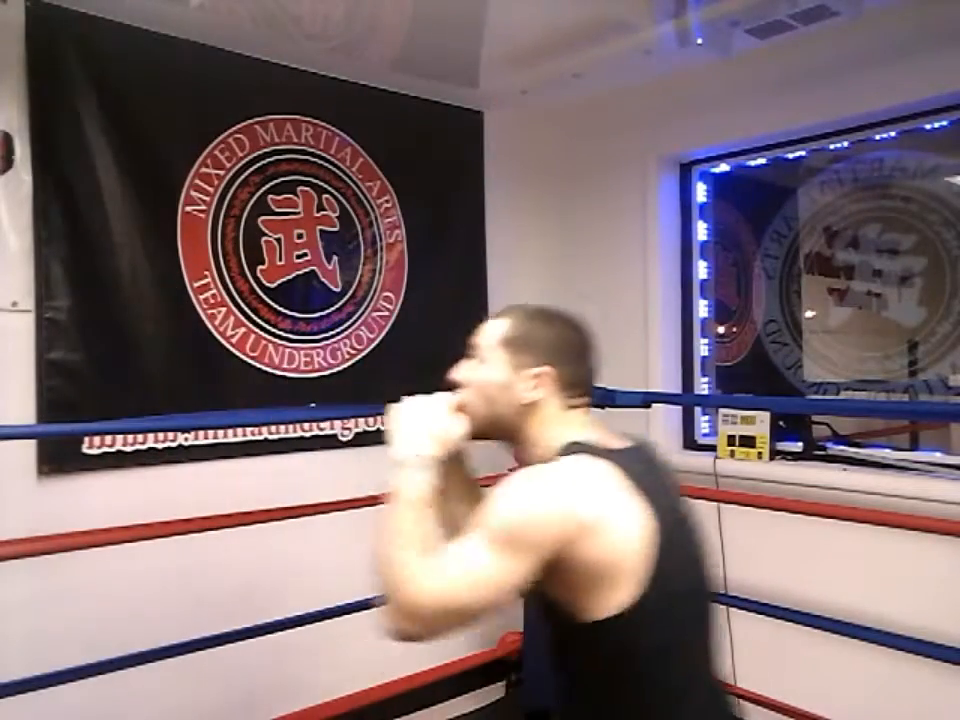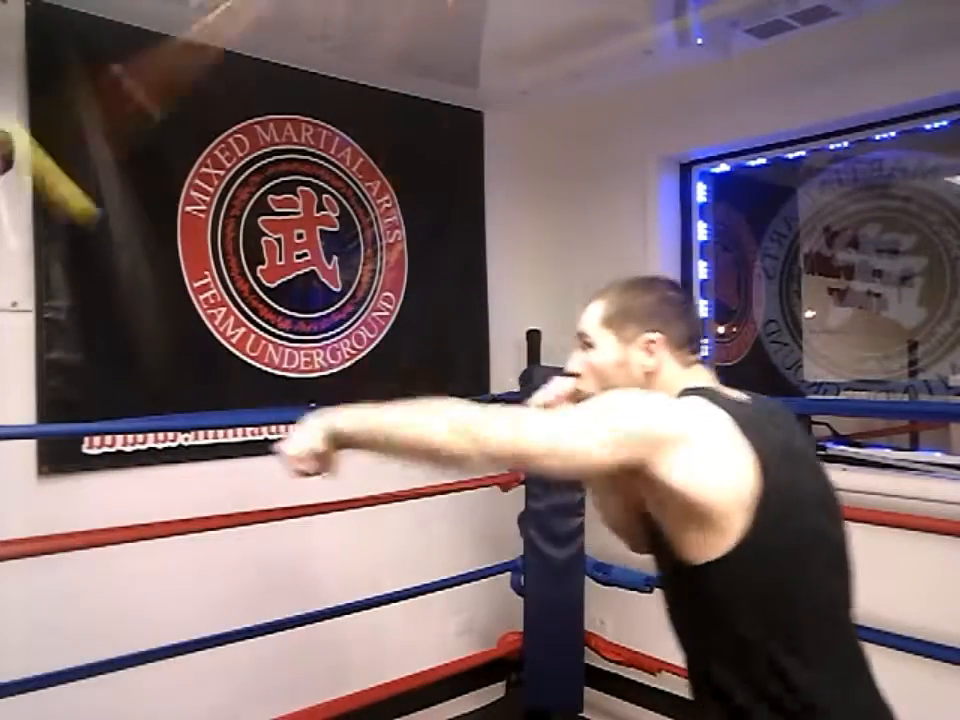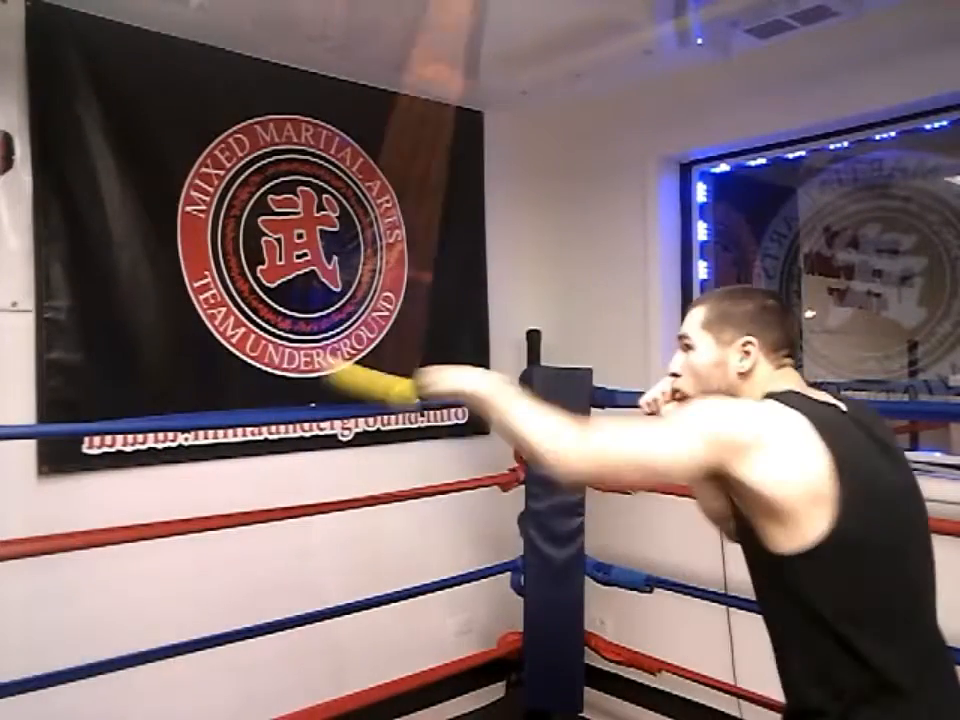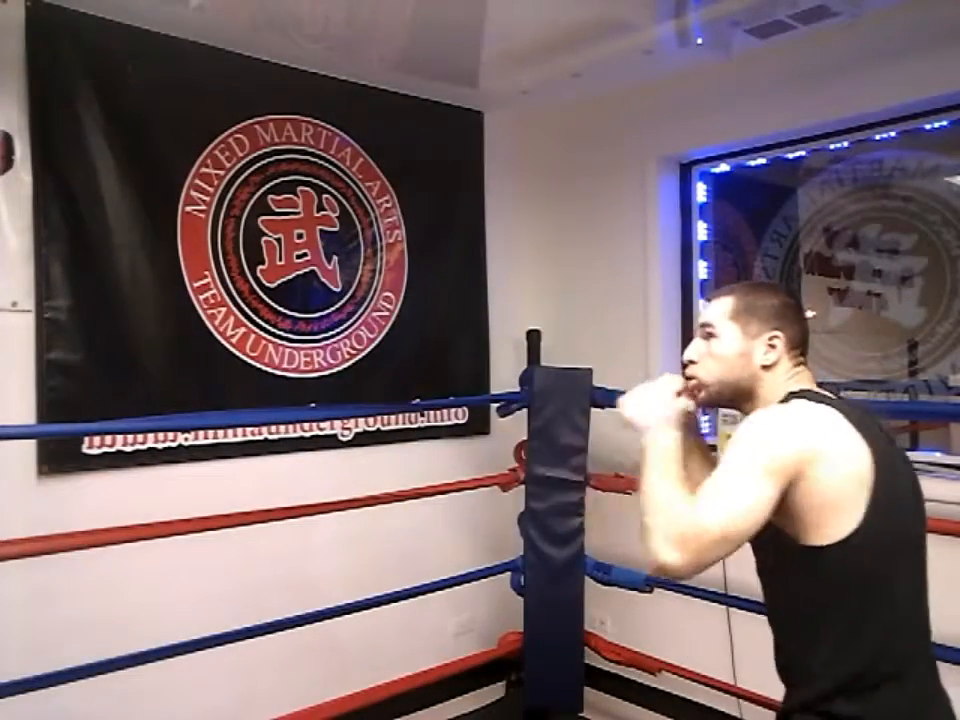
dt=0.4s
person 1, frame 1
left shoulder: (553, 493)
right shoulder: (623, 464)
left elbow: (411, 614)
right elbow: (483, 552)
left wrist: (413, 461)
right wrist: (444, 461)
person 1, frame 2
left shoulder: (658, 425)
right shoulder: (755, 419)
left elbow: (475, 436)
right elbow: (649, 530)
left wrist: (341, 421)
right wrist: (577, 431)
person 1, frame 3
left shoulder: (752, 428)
right shoulder: (850, 422)
left elbow: (575, 458)
right elbow: (742, 520)
left wrist: (481, 386)
right wrist: (688, 431)
person 1, frame 4
left shoulder: (785, 428)
right shoulder: (830, 425)
left elbow: (674, 552)
right elbow: (718, 519)
left wrist: (660, 427)
right wrist: (684, 432)
